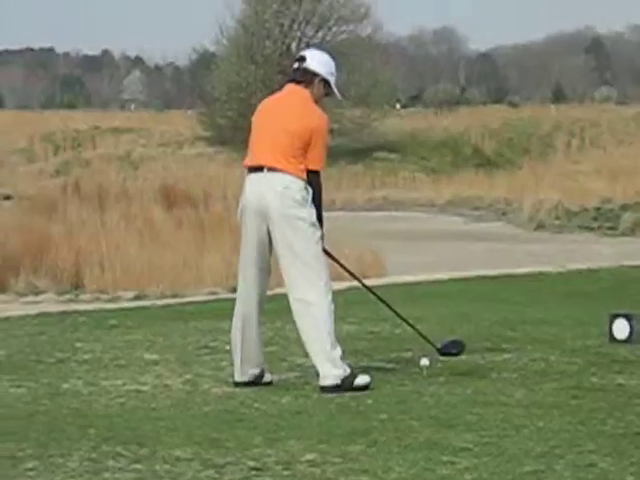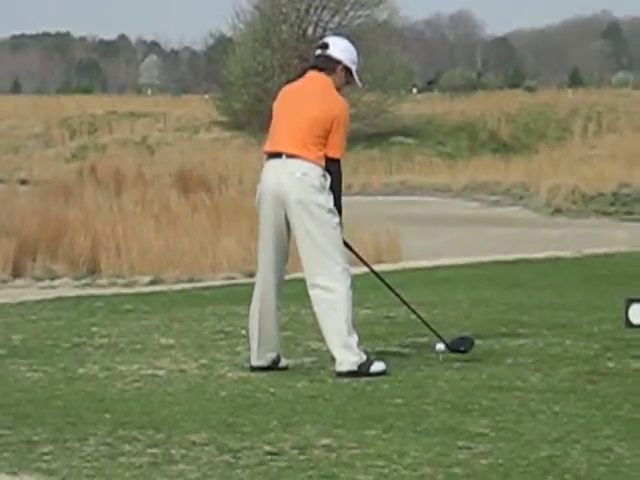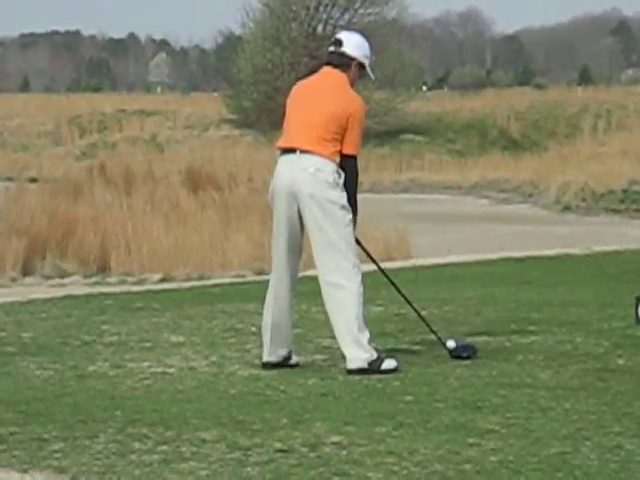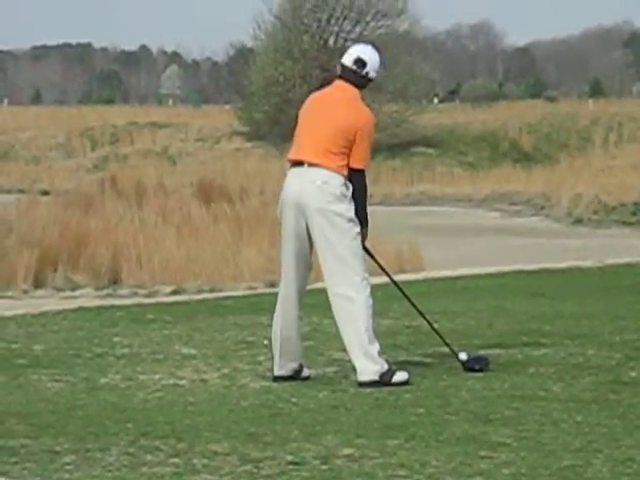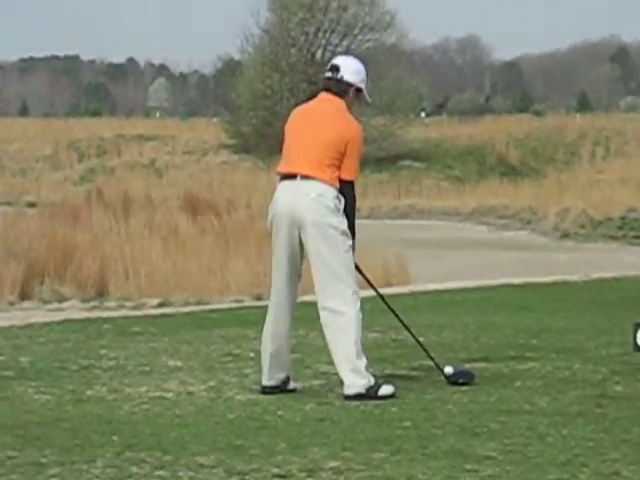
dt=0.7s
person 1, frame 1
left shoulder: (265, 105)
right shoulder: (316, 117)
right elbow: (313, 176)
right wrist: (318, 226)
left hip: (253, 188)
right hip: (287, 191)
left knee: (250, 285)
right knee: (311, 286)
left ankle: (247, 369)
right ankle: (333, 372)
person 1, frame 2
left shoulder: (287, 91)
right shoulder: (337, 104)
right elbow: (333, 164)
right wrist: (337, 212)
left hip: (271, 174)
right hip: (305, 178)
left knee: (268, 271)
right knee: (330, 274)
left ankle: (264, 354)
right ankle: (349, 358)
person 1, frame 3
left shoulder: (300, 87)
right shoulder: (352, 101)
right elbow: (349, 161)
right wrist: (352, 210)
left hip: (285, 170)
right hip: (318, 175)
left knee: (282, 268)
right knee: (341, 270)
left ankle: (275, 350)
right ankle: (359, 356)
person 1, frame 4
left shoulder: (313, 99)
right shoulder: (362, 115)
right elbow: (356, 175)
right wrist: (362, 223)
left hip: (294, 183)
right hip: (326, 188)
left knee: (291, 280)
right knee: (350, 282)
left ankle: (286, 364)
right ankle: (370, 368)
person 1, frame 5
left shoulder: (298, 113)
right shoulder: (351, 126)
right elbow: (346, 186)
right wrist: (350, 233)
left hip: (284, 196)
right hip: (318, 199)
left knee: (281, 292)
right knee: (340, 296)
left ankle: (274, 375)
right ankle: (357, 382)
